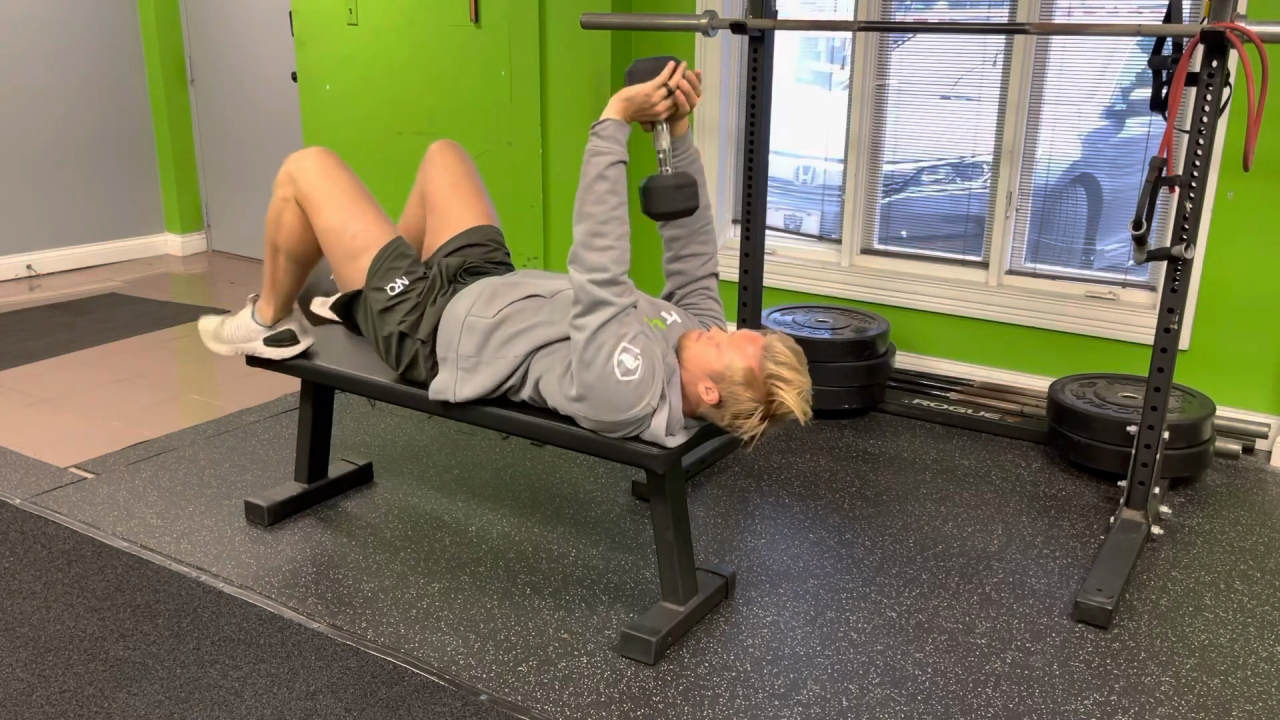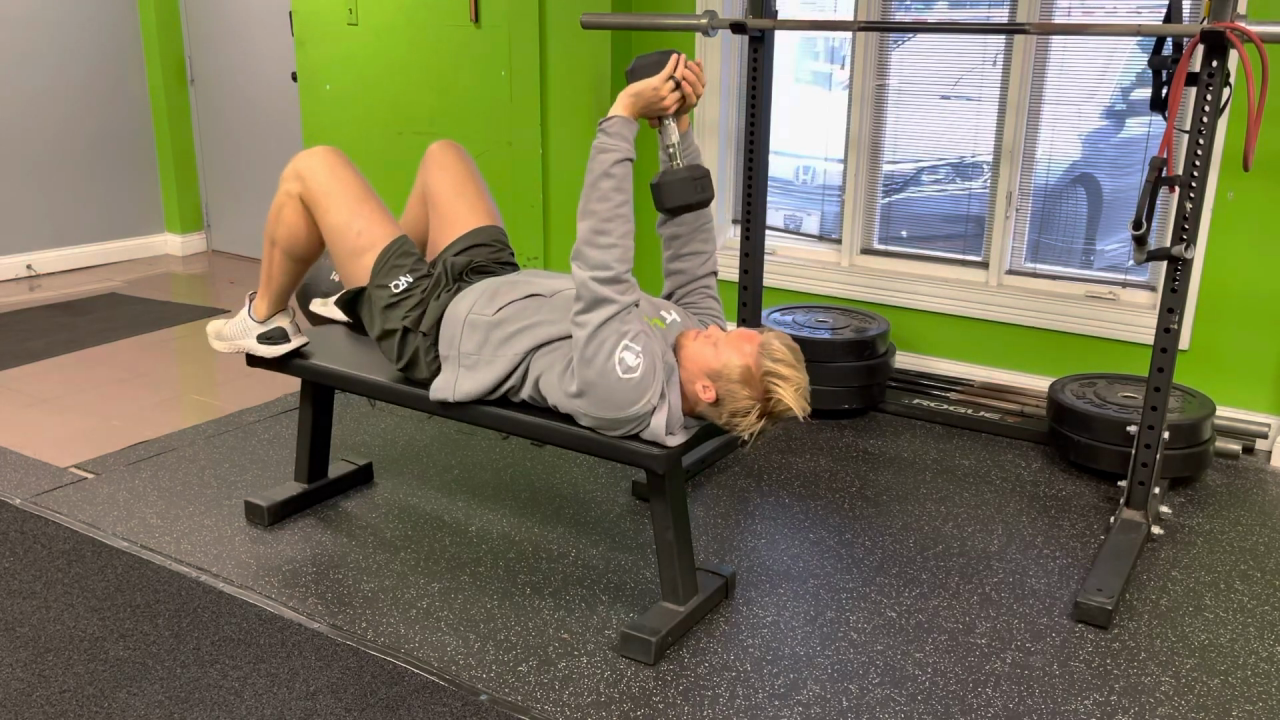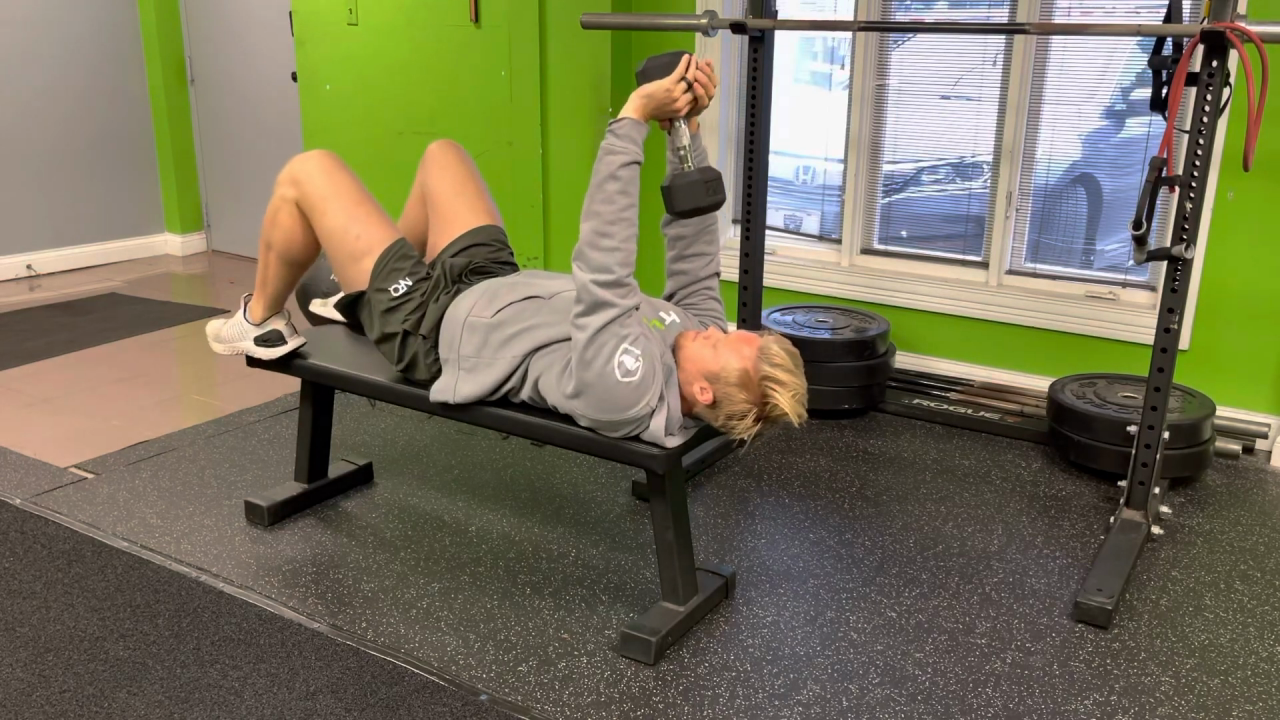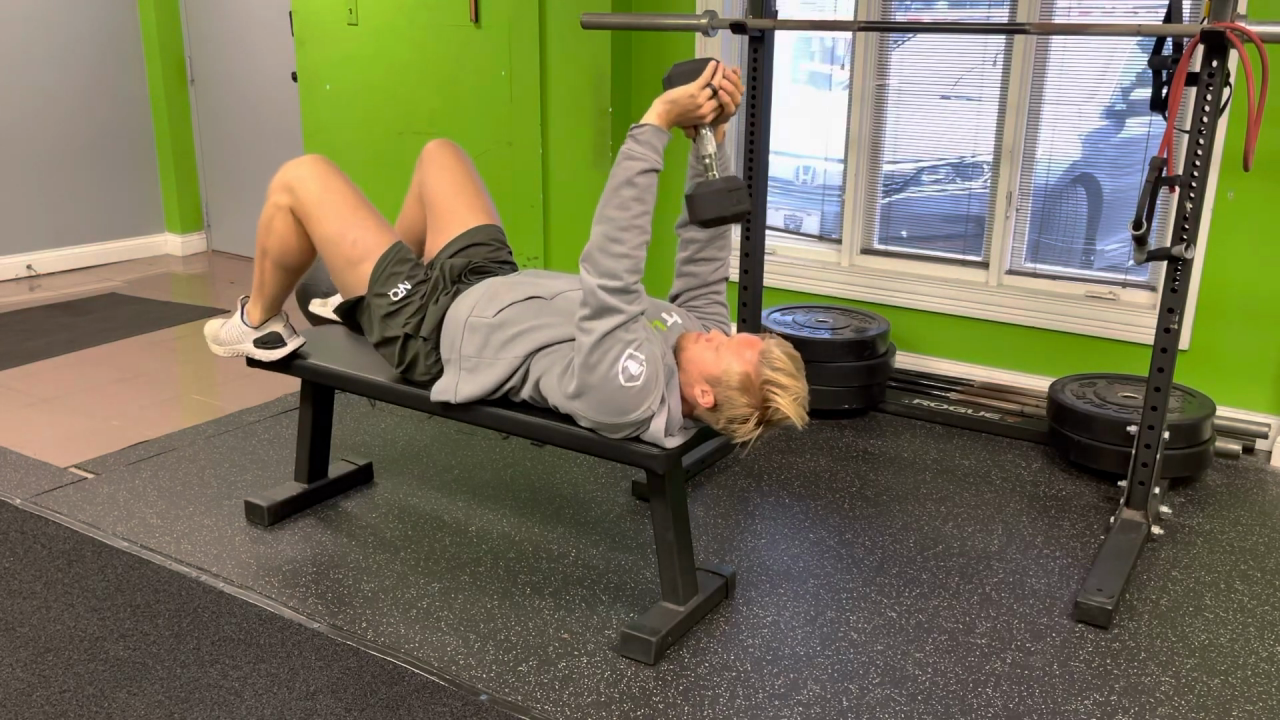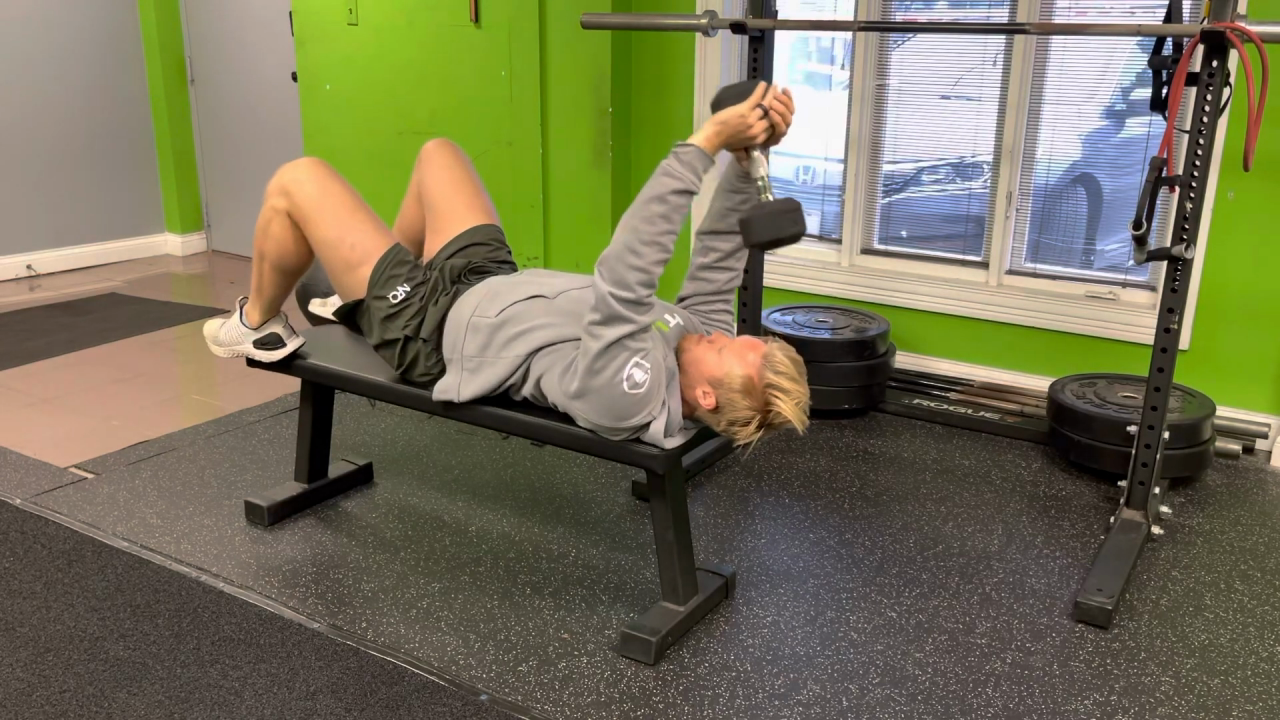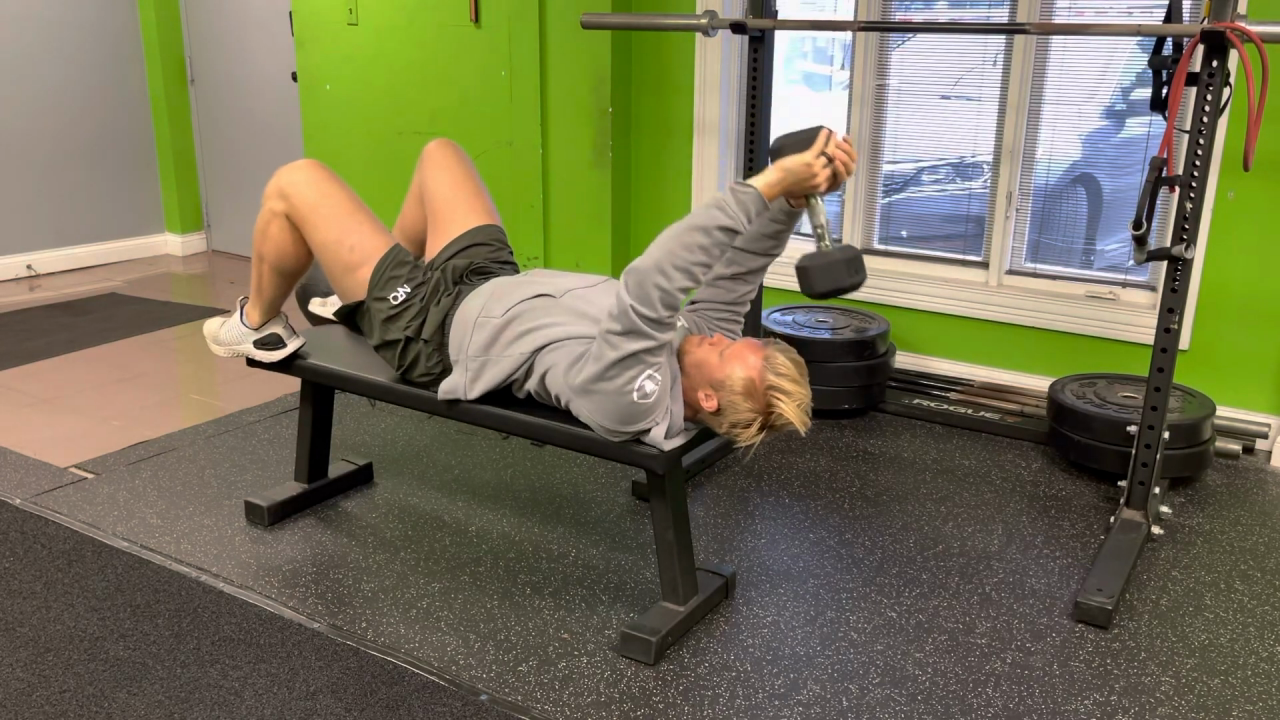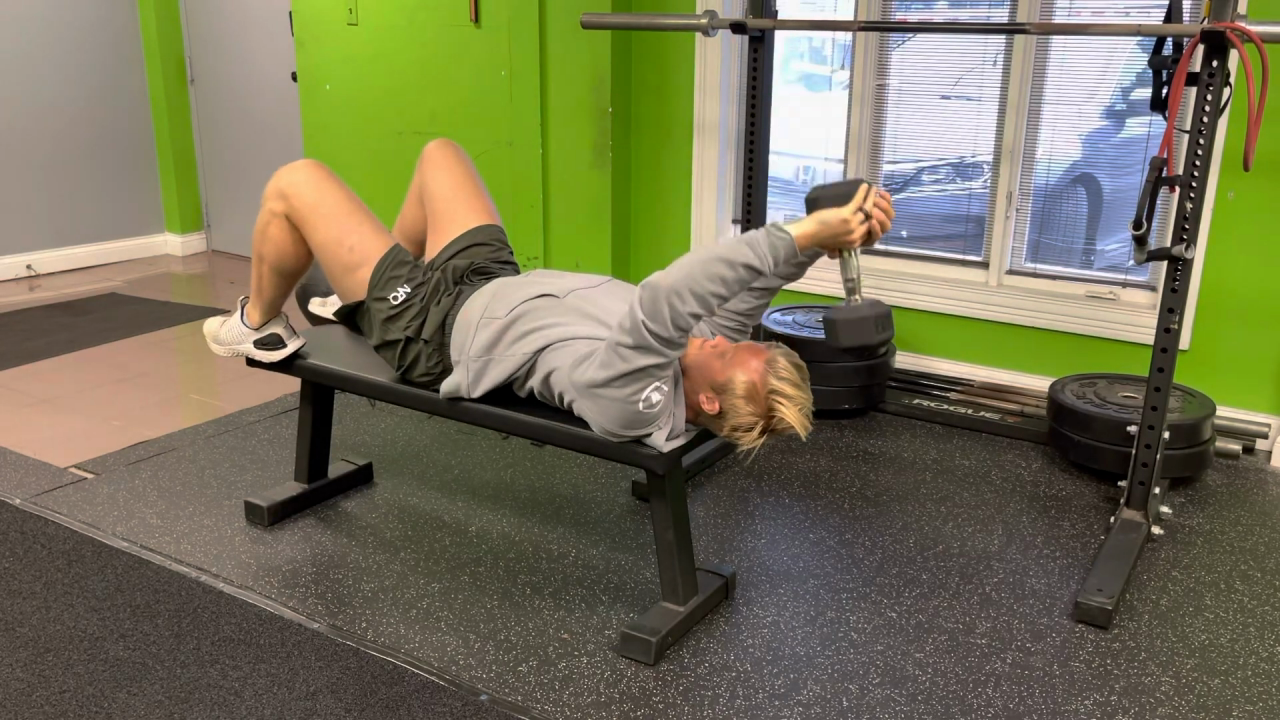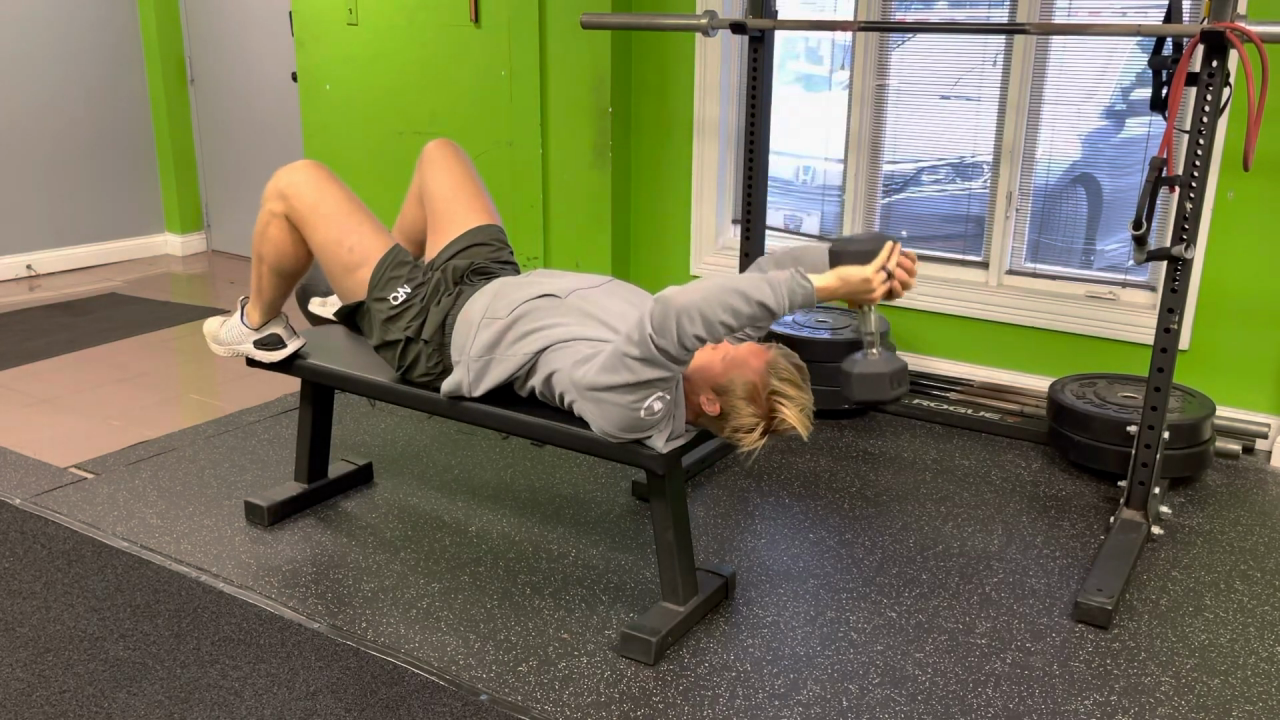
dt=0.3s
person 1, frame 1
left shoulder: (626, 393)
right shoulder: (699, 337)
left elbow: (598, 274)
right elbow: (693, 255)
left wrist: (616, 120)
right wrist: (677, 131)
left hip: (428, 329)
right hip: (488, 287)
left knee: (306, 168)
right knee: (443, 152)
left ankle: (271, 322)
right ankle: (359, 299)
person 1, frame 2
left shoulder: (627, 391)
right shoulder: (702, 342)
left elbow: (601, 270)
right elbow: (692, 252)
left wrist: (624, 116)
right wrist: (678, 126)
left hip: (430, 325)
right hip: (490, 286)
left knee: (312, 167)
right knee: (442, 155)
left ankle: (265, 321)
right ankle: (363, 300)
person 1, frame 3
left shoulder: (626, 391)
right shoulder: (703, 338)
left elbow: (602, 273)
right elbow: (695, 254)
left wrist: (635, 116)
right wrist: (688, 126)
left hip: (430, 328)
right hip: (491, 287)
left knee: (307, 171)
right knee: (441, 152)
left ankle: (260, 322)
right ankle: (363, 299)
person 1, frame 4
left shoulder: (629, 393)
right shoulder: (704, 338)
left elbow: (609, 277)
right elbow: (705, 255)
left wrist: (656, 122)
right wrist: (711, 132)
left hip: (429, 328)
right hip: (491, 285)
left knee: (299, 178)
right knee: (439, 152)
left ankle: (260, 325)
right ankle: (364, 295)
person 1, frame 5
left shoulder: (629, 395)
right shoulder: (705, 345)
left elbow: (624, 282)
right elbow: (716, 260)
left wrist: (709, 140)
right wrist: (740, 158)
left hip: (429, 329)
right hip: (489, 287)
left knee: (294, 181)
right knee: (437, 150)
left ankle: (258, 326)
right ankle: (361, 294)
person 1, frame 6
left shoulder: (637, 398)
right shoulder: (707, 347)
left elbow: (649, 294)
right elbow: (736, 273)
left wrist: (772, 185)
right wrist: (794, 196)
left hip: (430, 328)
right hip: (493, 286)
left knee: (294, 183)
right knee: (438, 150)
left ankle: (258, 327)
right ankle: (364, 298)
person 1, frame 7
left shoulder: (641, 403)
right shoulder: (713, 353)
left elbow: (664, 302)
right elbow: (749, 279)
left wrist: (816, 230)
right wrist: (830, 232)
left hip: (432, 329)
right hip: (493, 287)
left knee: (292, 183)
right knee: (440, 151)
left ankle: (259, 327)
right ankle: (364, 299)
person 1, frame 8
left shoulder: (642, 405)
right shoulder: (716, 356)
left elbow: (673, 315)
right elbow: (775, 271)
left wrist: (837, 281)
right wrist: (853, 267)
left hip: (434, 329)
right hip: (494, 285)
left knee: (292, 184)
right knee: (439, 152)
left ankle: (259, 326)
right ankle: (364, 292)
